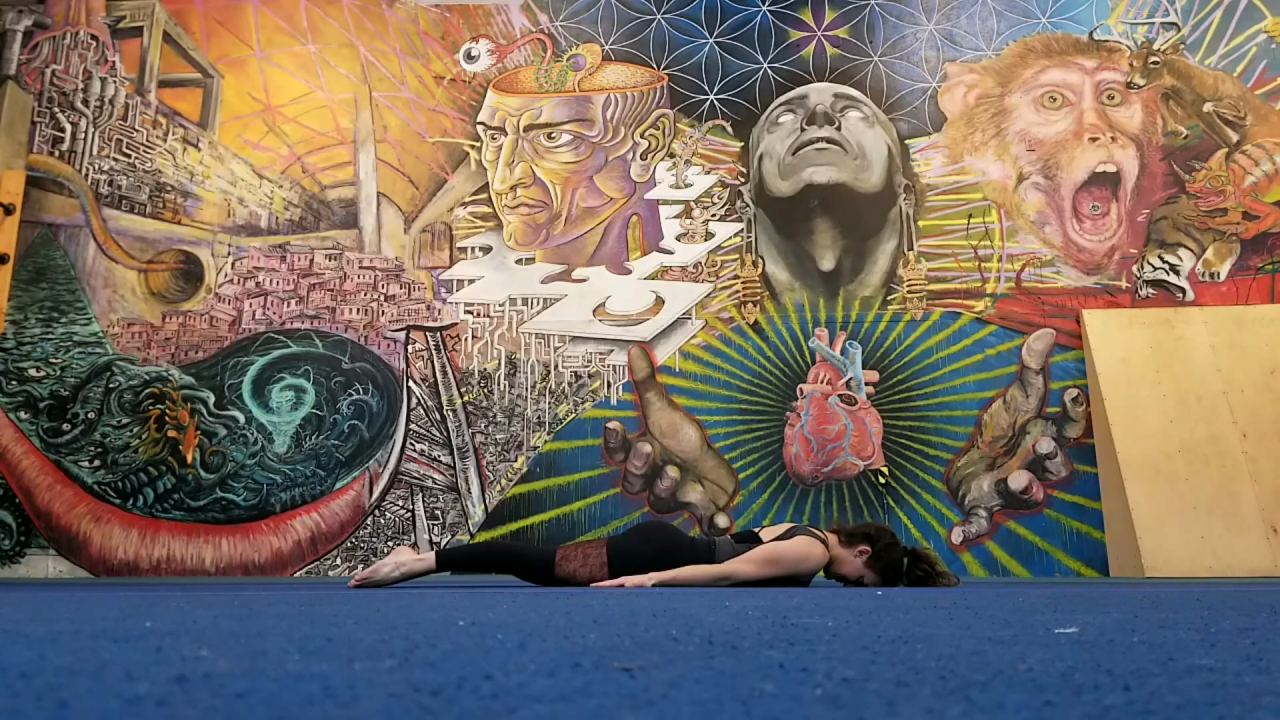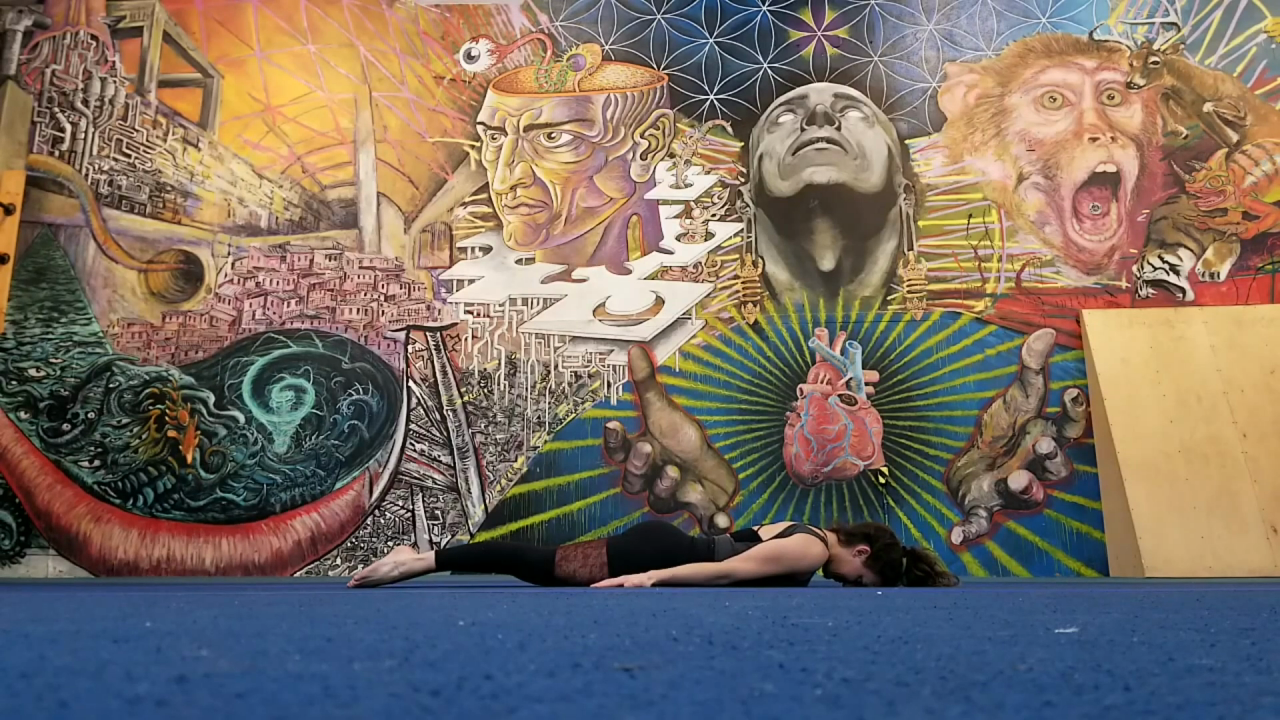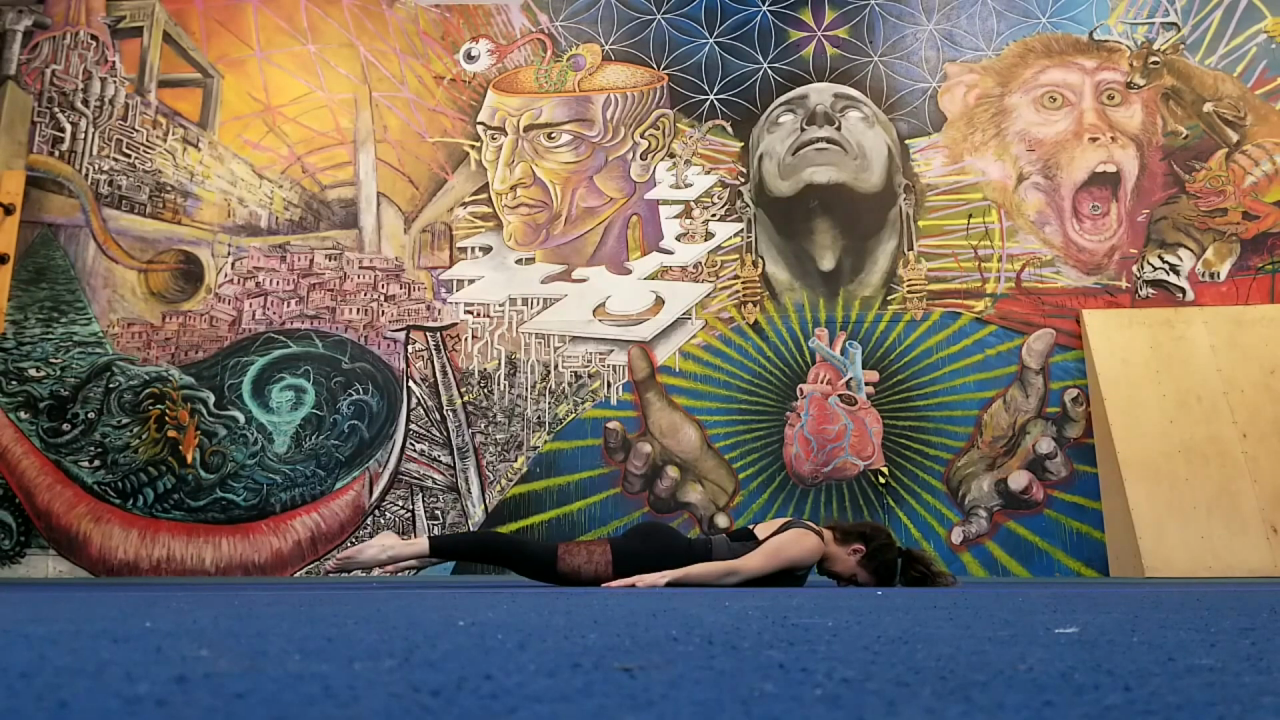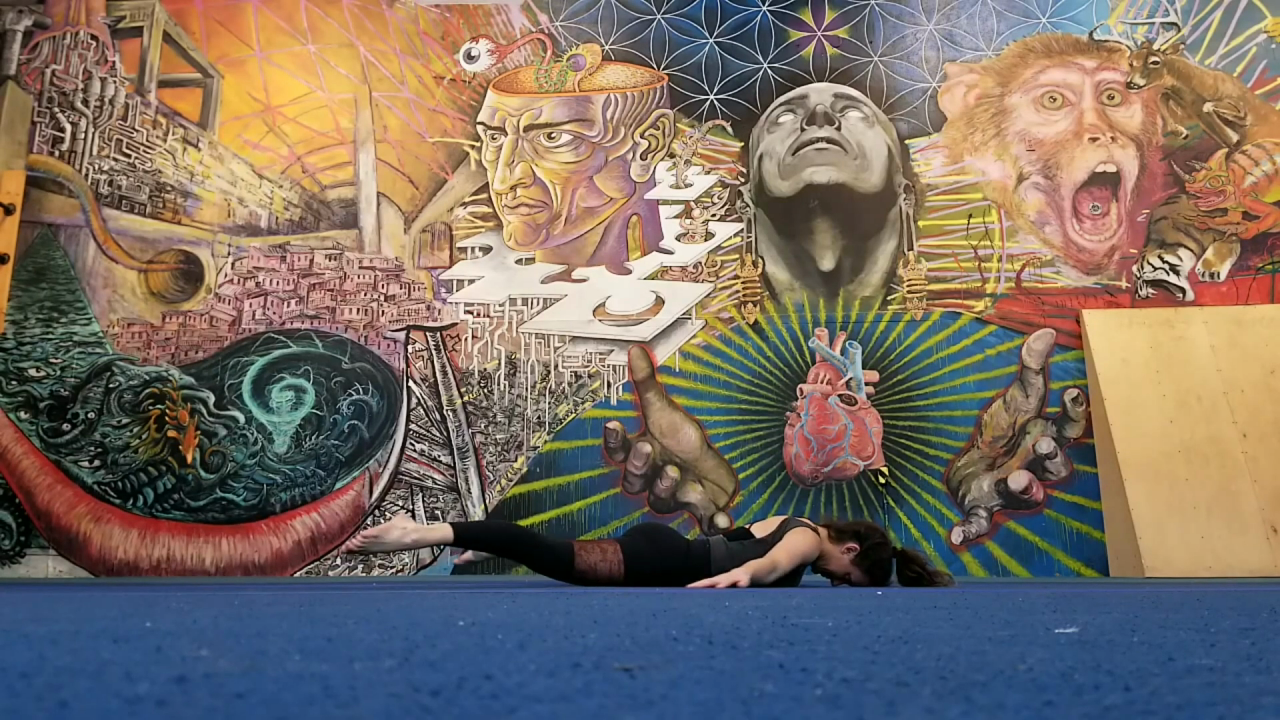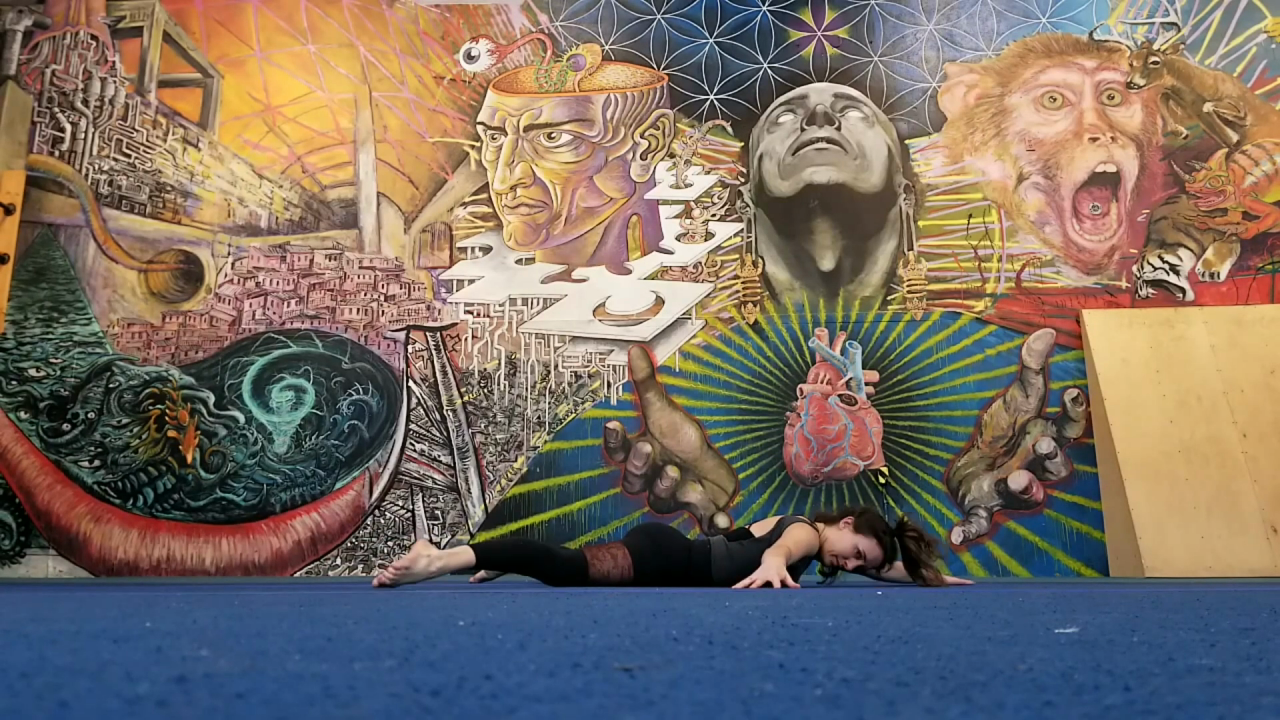
dt=0.4s
person 1, frame 1
left shoulder: (801, 533)
right shoulder: (813, 553)
right elbow: (727, 574)
right wrist: (650, 579)
left hip: (663, 544)
right hip: (660, 552)
left knee: (539, 565)
right knee: (536, 564)
left ankle: (422, 560)
right ankle: (419, 562)
person 1, frame 2
left shoulder: (800, 533)
right shoulder: (812, 551)
right elbow: (727, 572)
right wrist: (652, 579)
left hip: (662, 545)
right hip: (659, 551)
left knee: (541, 565)
right knee: (538, 564)
left ankle: (425, 559)
right ankle: (417, 562)
person 1, frame 3
left shoulder: (794, 528)
right shoulder: (809, 543)
right elbow: (739, 570)
right wrist: (668, 577)
left hip: (663, 547)
right hip: (657, 554)
right knee: (532, 559)
left ankle: (441, 550)
right ankle: (405, 549)
person 1, frame 4
left shoulder: (791, 523)
right shoulder: (810, 538)
right elbow: (771, 562)
right wrist: (746, 574)
left hip: (666, 552)
right hip: (660, 561)
right knee: (554, 557)
right ankle: (425, 532)
person 1, frame 5
left shoulder: (825, 546)
right shoulder: (808, 531)
left elbow: (888, 563)
right elbow: (774, 550)
left wrist: (936, 576)
right wrist: (774, 566)
left hip: (669, 563)
right hip: (663, 559)
right knee: (567, 568)
right ankle: (445, 558)
